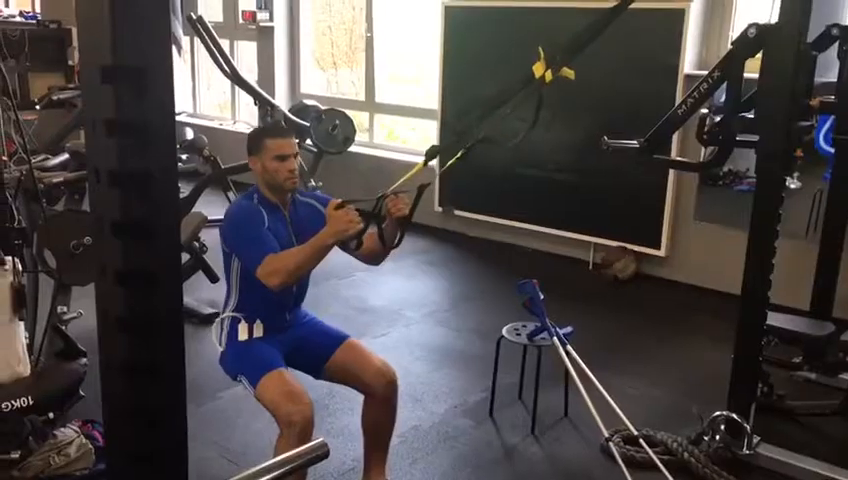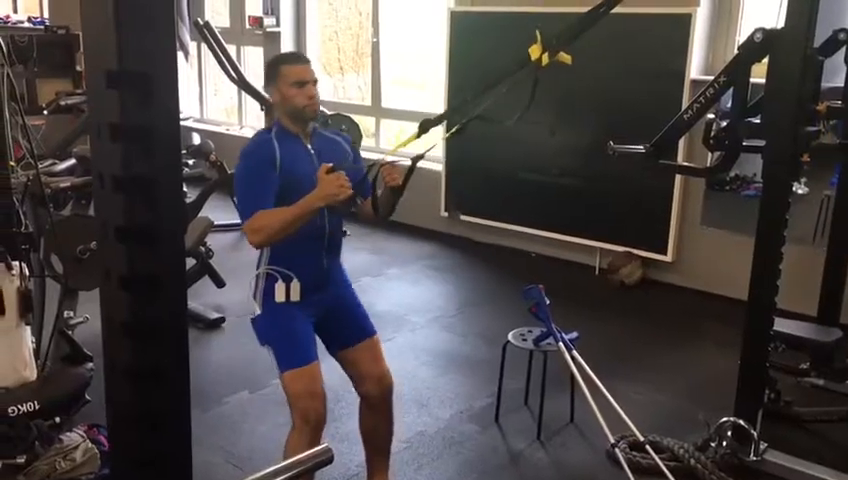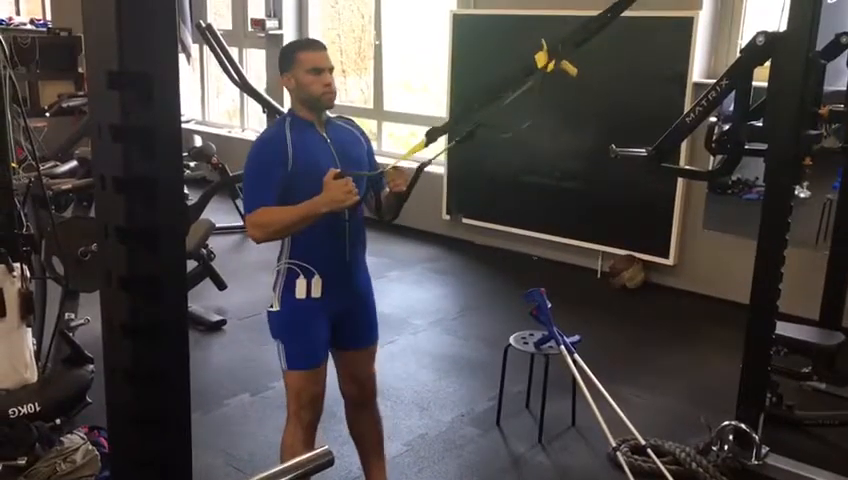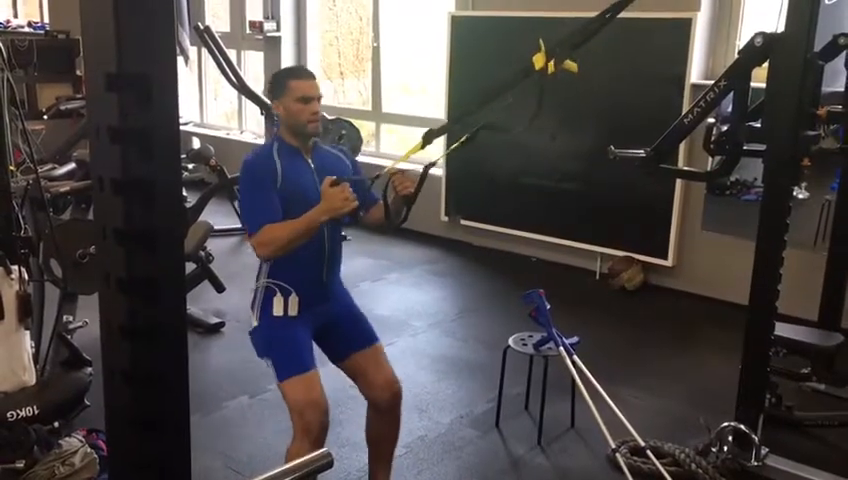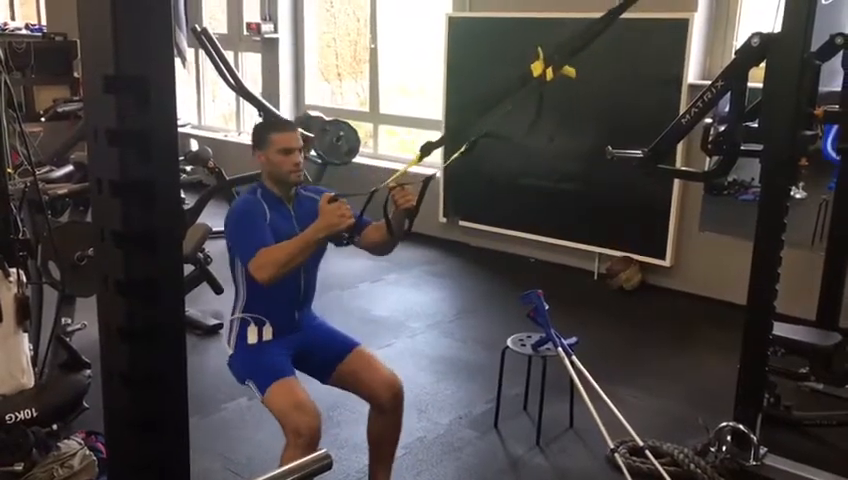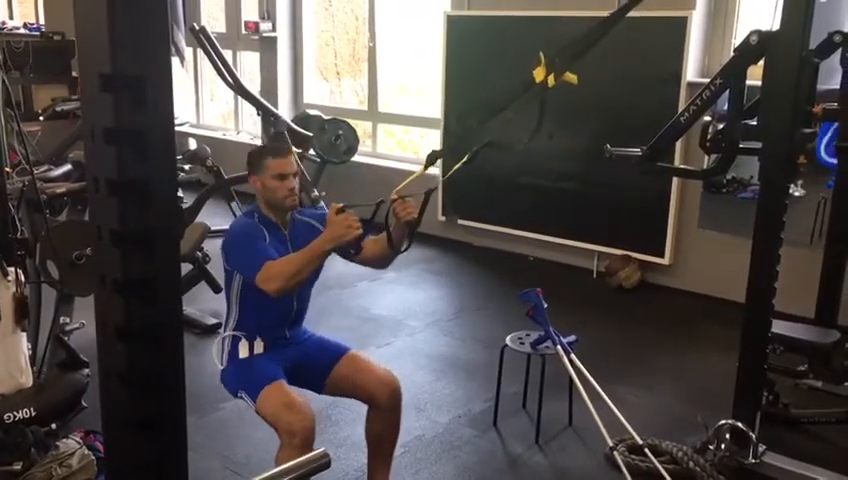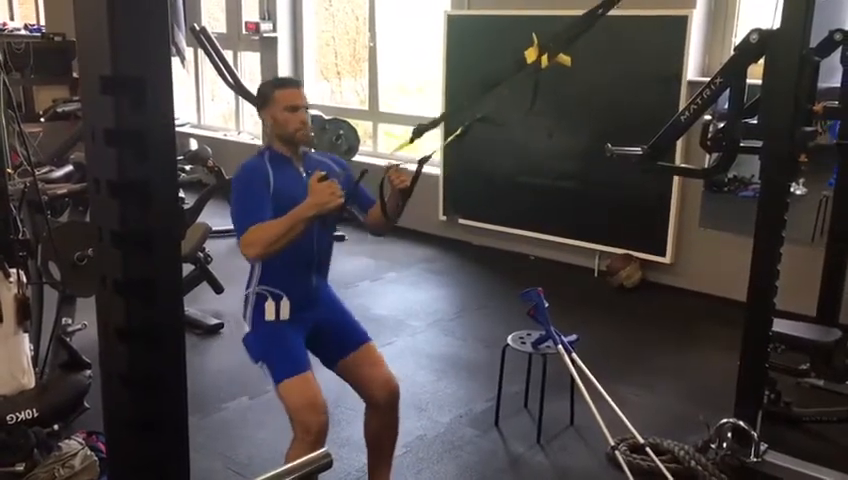
dt=0.5s
person 1, frame 1
left shoulder: (312, 204)
right shoulder: (243, 215)
left elbow: (370, 254)
right elbow: (274, 275)
left wrist: (393, 225)
right wrist: (330, 234)
left hip: (296, 323)
right hip: (248, 334)
left knee: (382, 380)
right knee: (298, 414)
person 1, frame 2
left shoulder: (338, 144)
right shoulder: (261, 153)
left elbow: (372, 213)
right elbow: (256, 232)
left wrist: (389, 190)
right wrist: (316, 198)
left hip: (334, 285)
right hip: (284, 293)
left knee: (378, 388)
right knee: (311, 412)
person 1, frame 3
left shoulder: (352, 134)
right shoulder: (274, 144)
left elbow: (380, 209)
right elbow: (258, 227)
left wrist: (395, 192)
right wrist: (322, 202)
left hip: (354, 283)
right hip: (303, 289)
left knee: (362, 395)
right knee: (305, 413)
person 1, frame 4
left shoulder: (338, 159)
right shoulder: (261, 166)
left elbow: (377, 222)
right elbow: (265, 245)
left wrist: (399, 198)
right wrist: (323, 211)
left hip: (331, 296)
right hip: (282, 307)
left knee: (387, 393)
right knee: (312, 420)
person 1, frame 5
left shoulder: (318, 199)
right shoulder: (247, 210)
left elbow: (377, 244)
right elbow: (264, 270)
left wrist: (399, 216)
right wrist: (321, 229)
left hip: (306, 324)
right hip: (258, 335)
left knee: (388, 390)
right knee: (305, 425)
person 1, frame 6
left shoulder: (313, 222)
right shoulder: (243, 233)
left elbow: (375, 257)
right elbow: (274, 282)
left wrist: (400, 227)
right wrist: (329, 240)
left hip: (297, 340)
right hip: (249, 352)
left knee: (386, 389)
right knee: (299, 425)
person 1, frame 7
left shoulder: (330, 166)
right shoulder: (253, 175)
left elbow: (377, 224)
right elbow: (253, 247)
left wrist: (396, 194)
right wrist: (310, 207)
left hip: (321, 300)
right hip: (272, 312)
left knee: (385, 391)
right knee: (312, 421)
